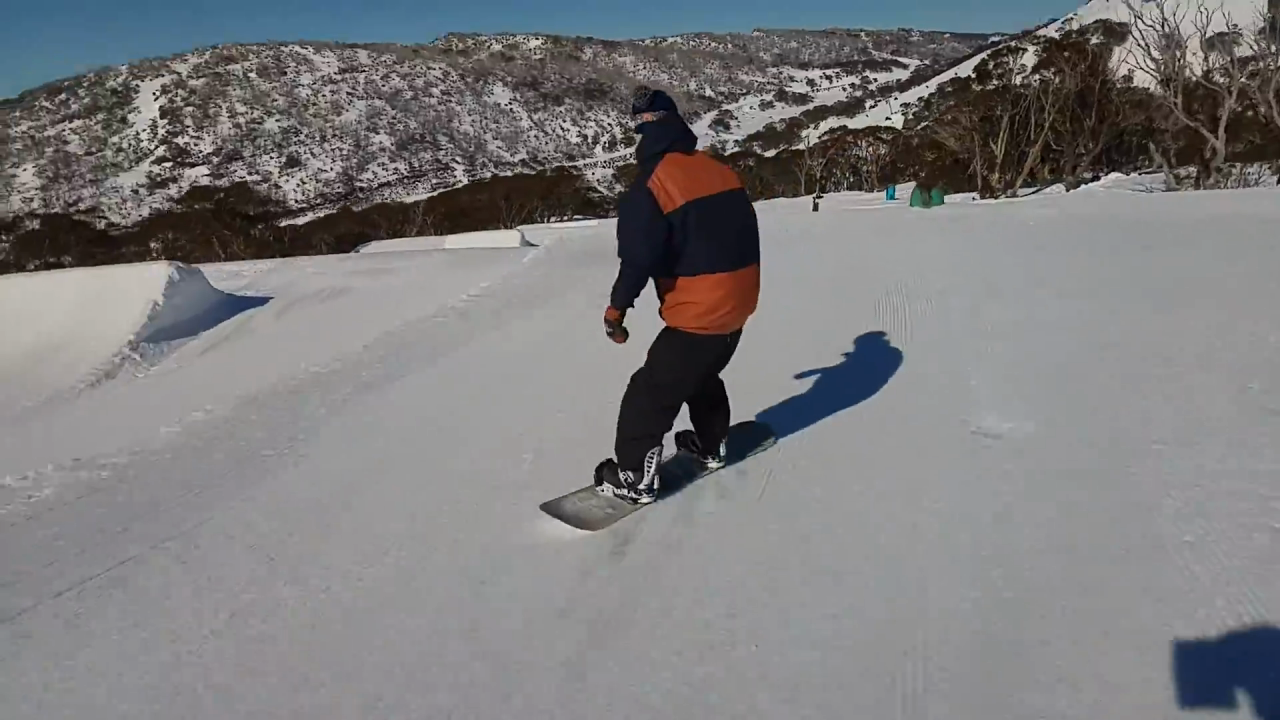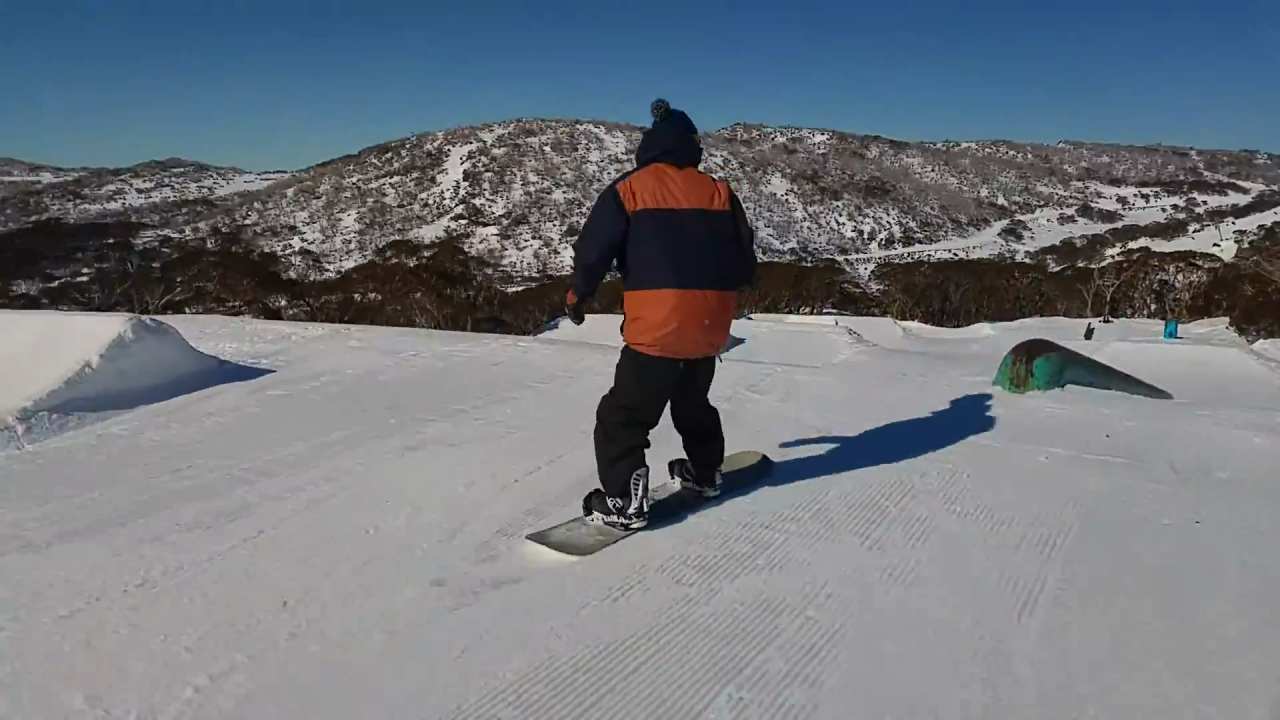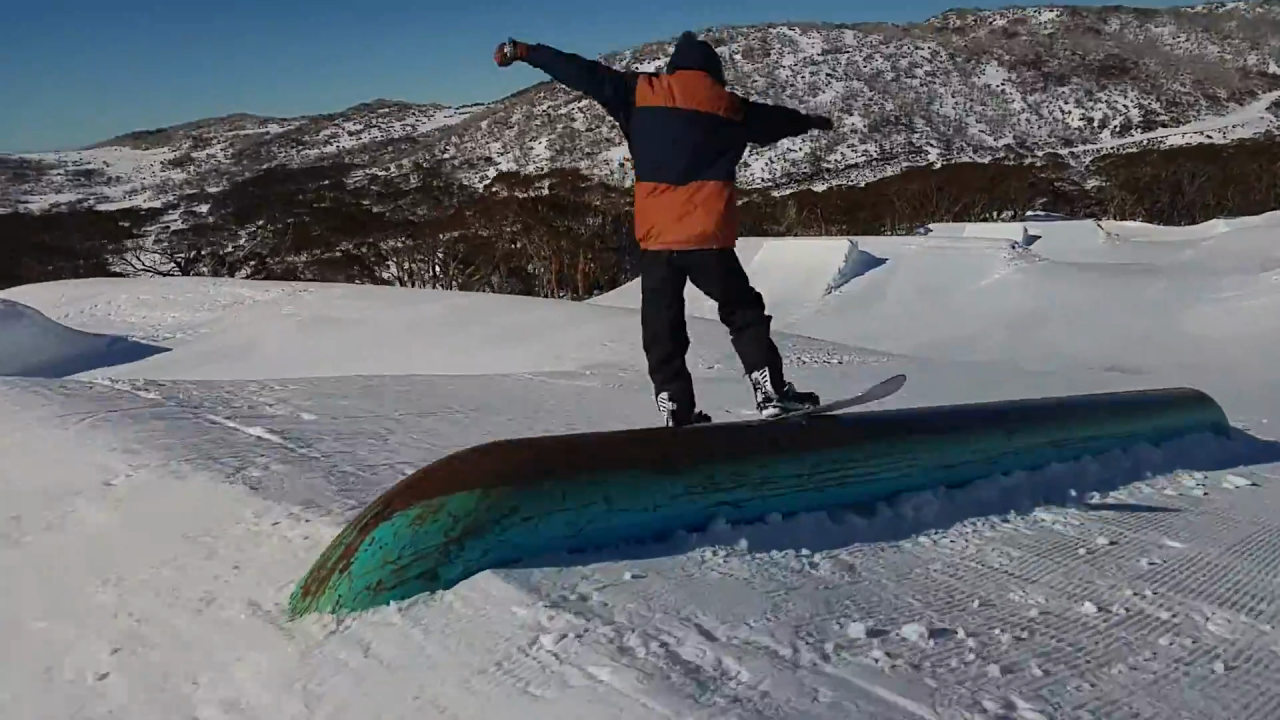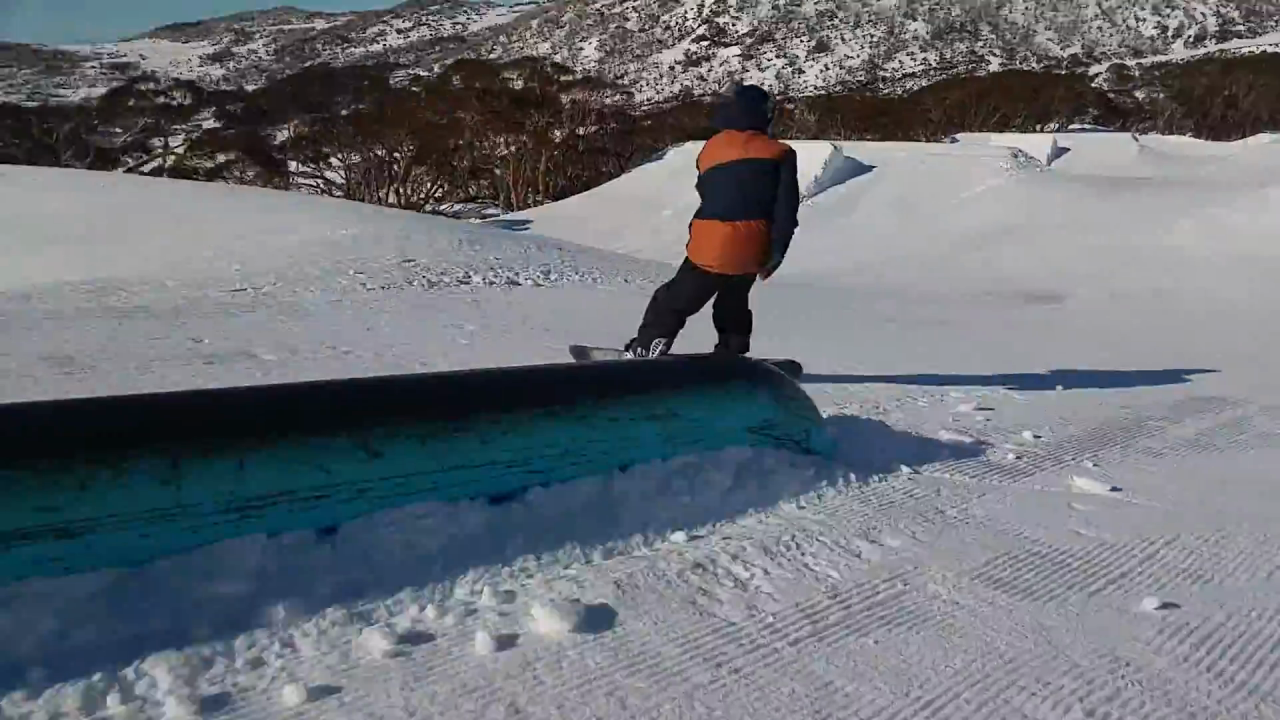
dt=1s
person 1, frame 1
left shoulder: (650, 184)
right shoulder: (722, 171)
left elbow: (637, 254)
right elbow: (745, 232)
left wrist: (617, 305)
left hip: (699, 309)
right hip: (740, 299)
left knee: (652, 392)
right knee: (700, 375)
left ankle: (633, 476)
right ankle: (712, 444)
person 1, frame 2
left shoulder: (628, 190)
right shoulder: (720, 193)
left elbow: (593, 249)
right elbow: (744, 258)
left wrist: (578, 292)
right wrist: (723, 293)
left hip: (656, 325)
right hip: (711, 324)
left knee: (622, 416)
right knee: (691, 401)
left ankle: (623, 502)
right ankle: (705, 471)
person 1, frame 3
left shoulder: (642, 92)
right shoulder: (731, 104)
left elbow: (578, 73)
right elbow: (773, 121)
right wrist: (811, 121)
left hip: (657, 229)
right hip: (709, 226)
left knee: (661, 324)
right knee: (740, 311)
left ankle: (675, 410)
right ankle: (772, 392)
person 1, frame 4
left shoulder: (709, 150)
right shoulder: (779, 152)
right elbow: (786, 203)
right wrist: (777, 250)
left hip: (712, 244)
right hip: (753, 248)
left knee: (675, 301)
right knee: (733, 303)
left ankle: (646, 349)
right ankle: (732, 355)
